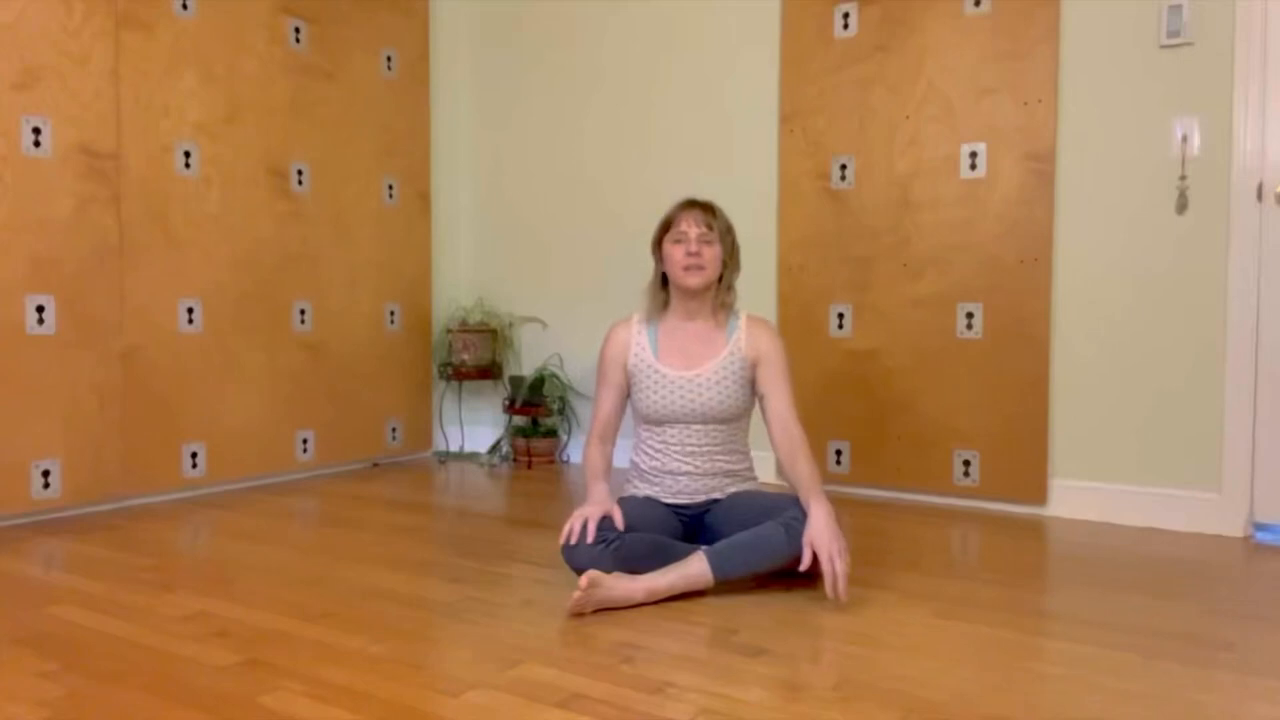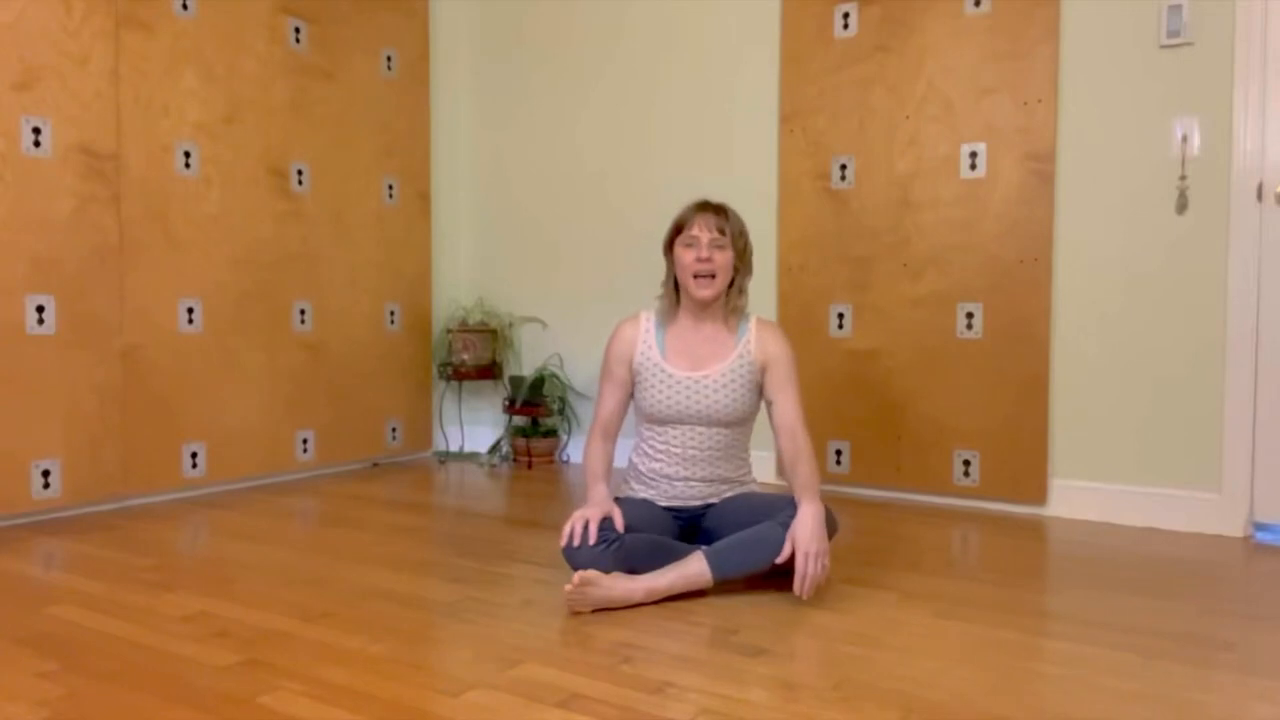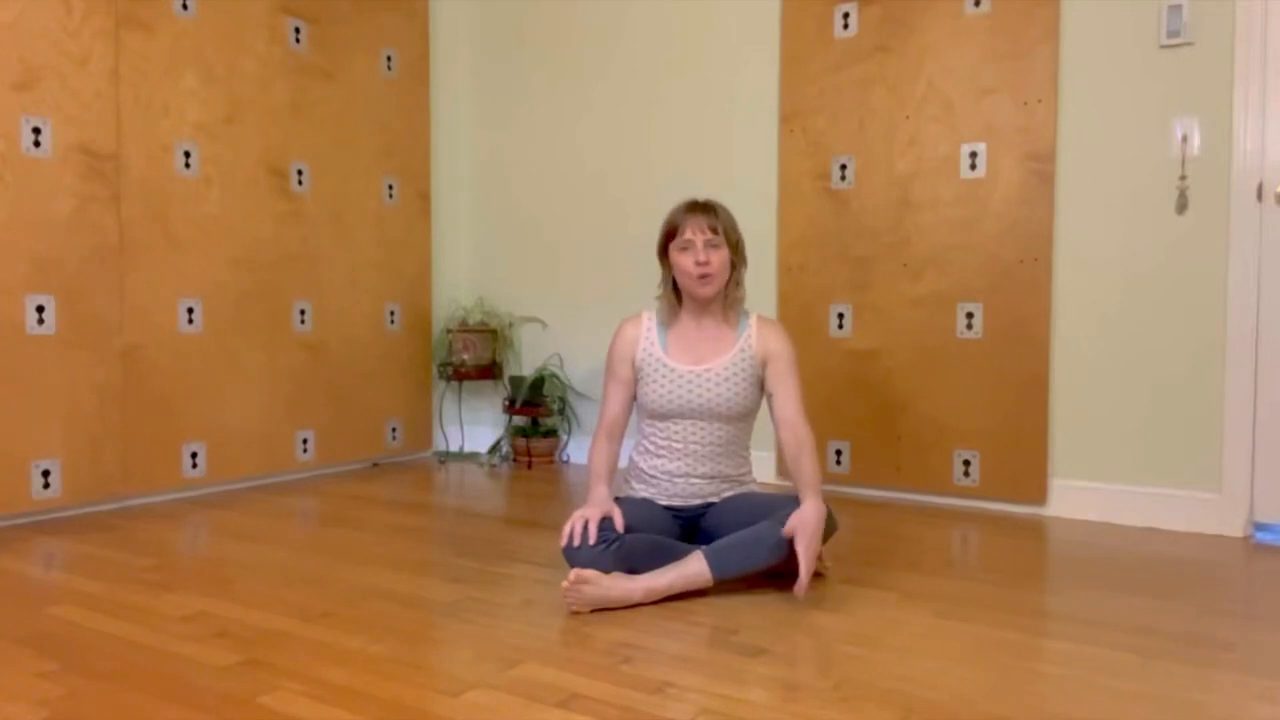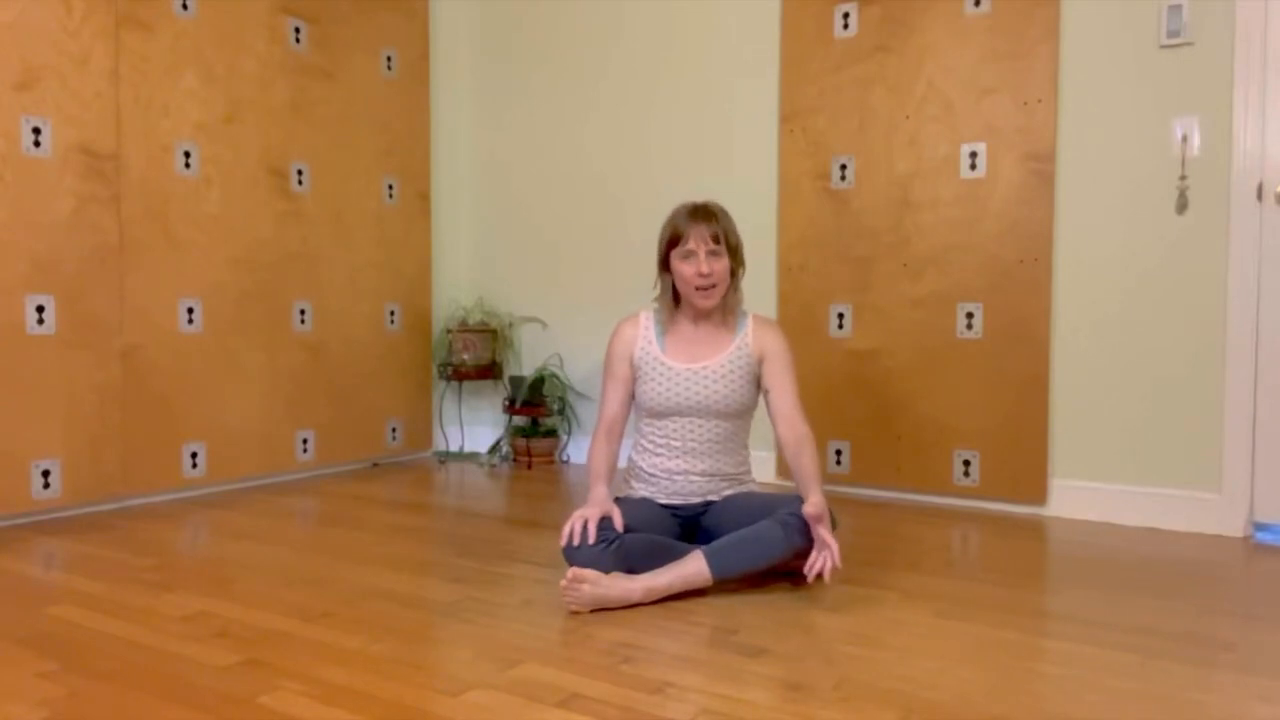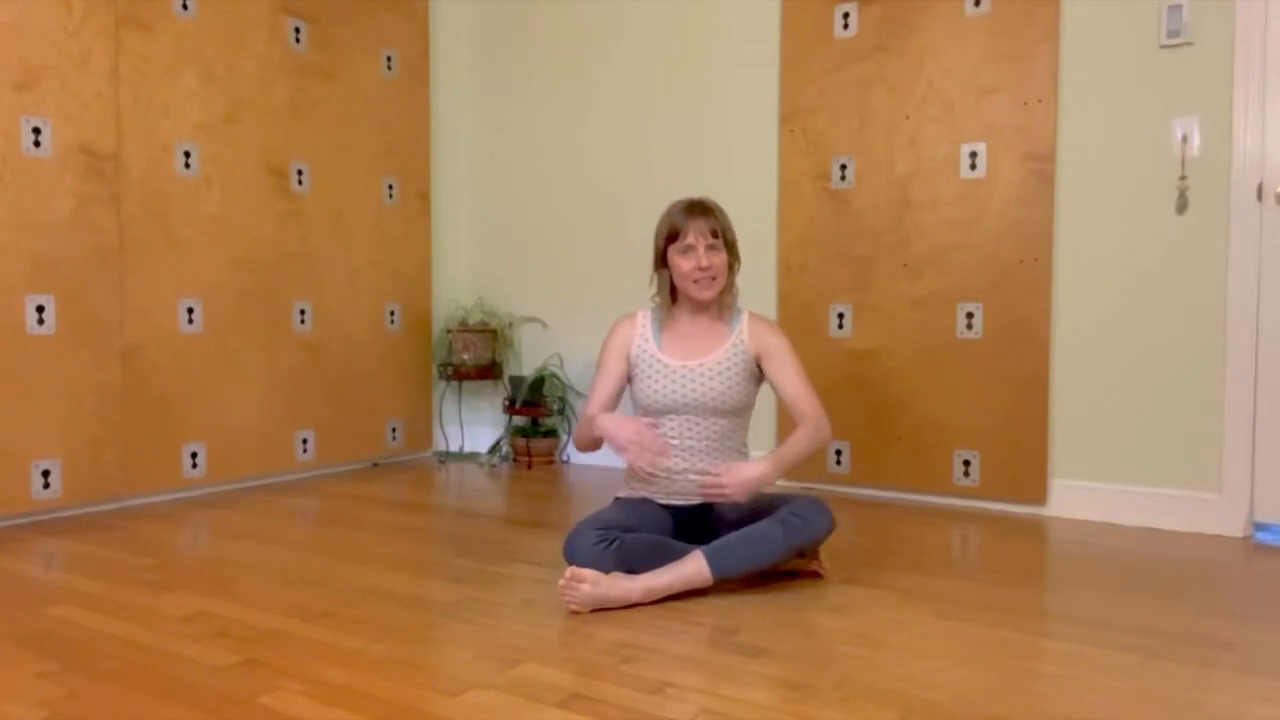
dt=0.4s
person 1, frame 1
left shoulder: (756, 337)
right shoulder: (625, 337)
left elbow: (787, 432)
right elbow: (601, 436)
left wrist: (819, 507)
right wrist: (597, 492)
left hip: (728, 502)
right hip: (653, 502)
left knee: (808, 521)
right knee: (582, 547)
left ankle: (639, 588)
right ankle: (750, 561)
person 1, frame 2
left shoulder: (765, 341)
right shoulder: (632, 335)
left elbow: (792, 436)
right elbow: (602, 432)
left wrist: (809, 507)
right wrist: (597, 493)
left hip: (728, 505)
right hip: (650, 504)
left knee: (820, 520)
right knee: (583, 547)
left ankle: (638, 587)
right ankle: (745, 563)
person 1, frame 3
left shoulder: (766, 338)
right shoulder: (634, 334)
left elbow: (794, 431)
right elbow: (609, 431)
left wrist: (812, 502)
right wrist: (598, 492)
left hip: (727, 504)
right hip: (651, 504)
left knee: (821, 520)
right knee: (583, 547)
left ankle: (637, 588)
right ankle: (748, 560)
person 1, frame 4
left shoulder: (762, 338)
right shoulder: (632, 334)
left elbow: (793, 429)
right elbow: (608, 429)
left wrist: (815, 499)
right wrist: (598, 492)
left hip: (727, 503)
right hip: (651, 503)
left knee: (806, 524)
right knee: (583, 546)
left ankle: (636, 588)
right ankle: (757, 560)
person 1, frame 5
left shoulder: (759, 335)
right shoulder: (629, 333)
left elbow: (815, 424)
right elbow: (582, 433)
left wrist: (768, 467)
right wrist: (604, 425)
left hip: (728, 504)
right hip: (650, 505)
left knee: (814, 516)
right knee: (583, 546)
left ankle: (636, 588)
right ankle: (764, 558)
